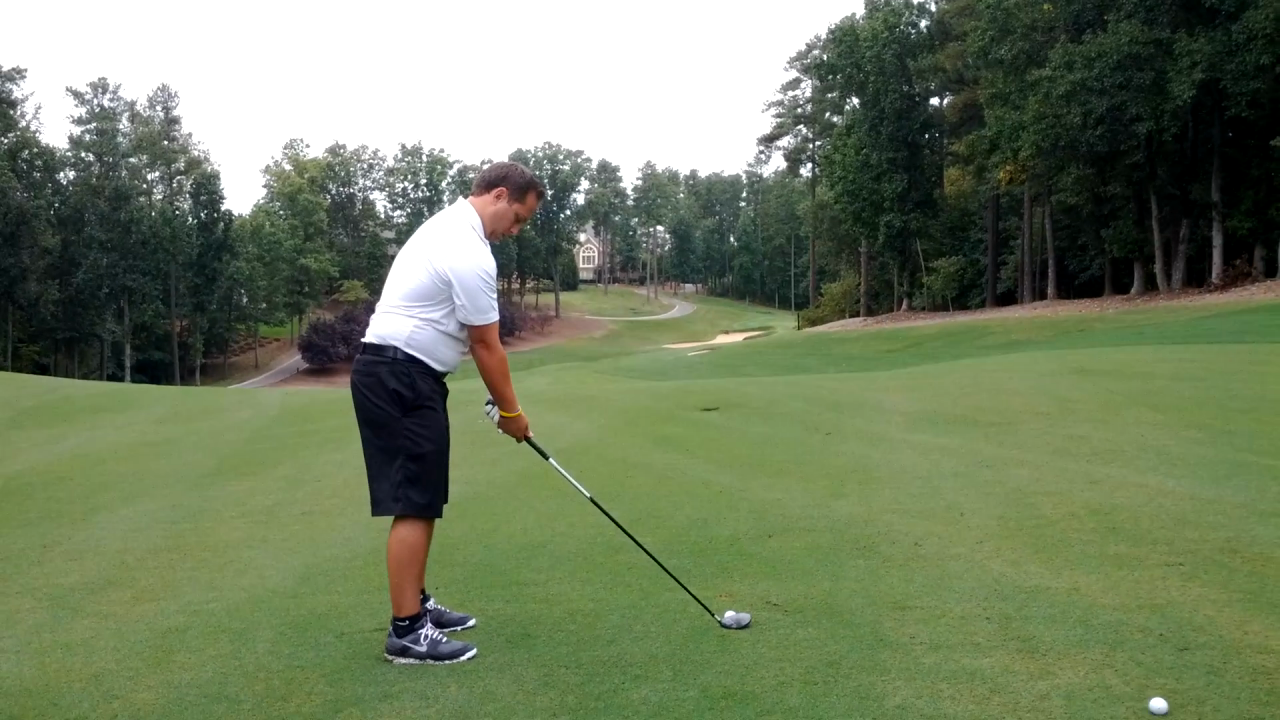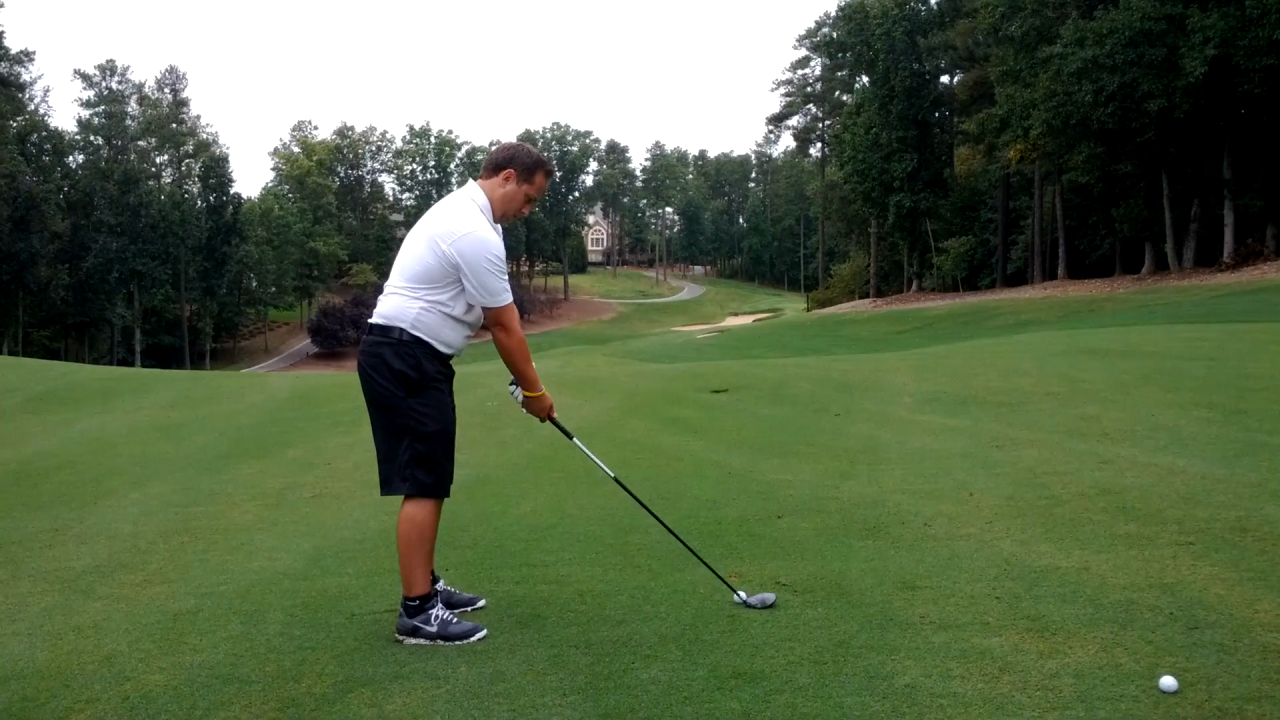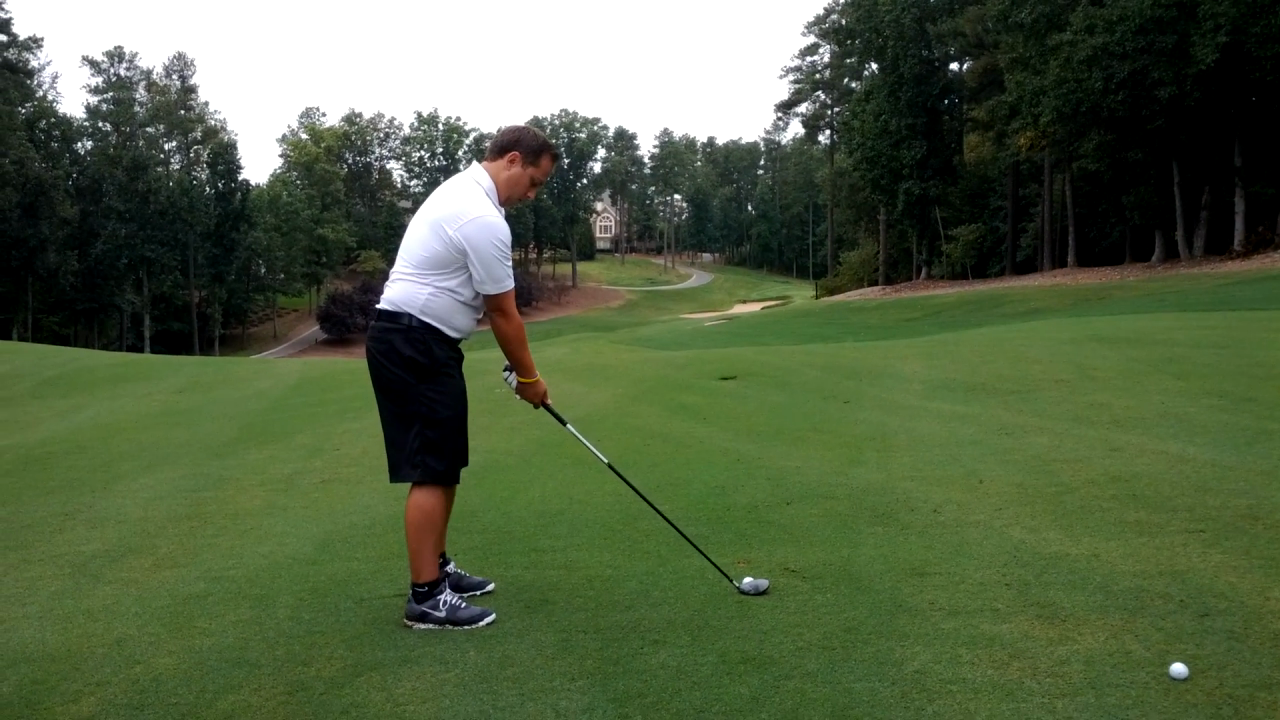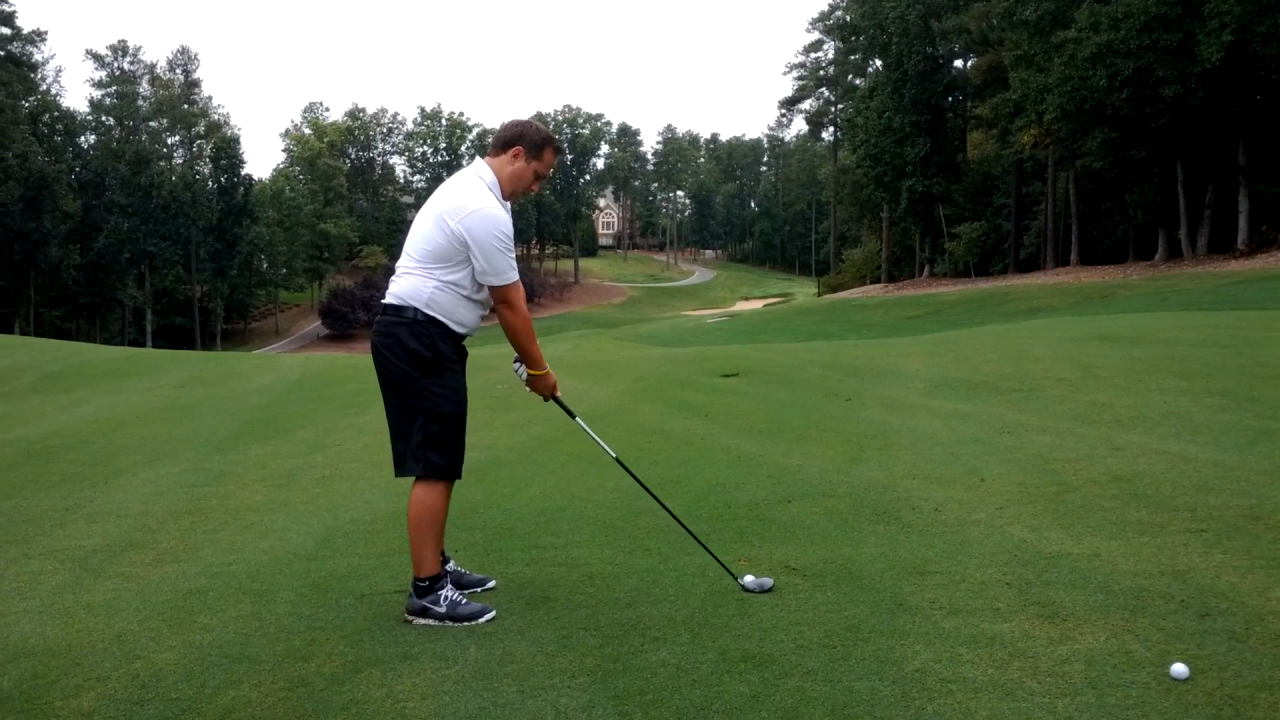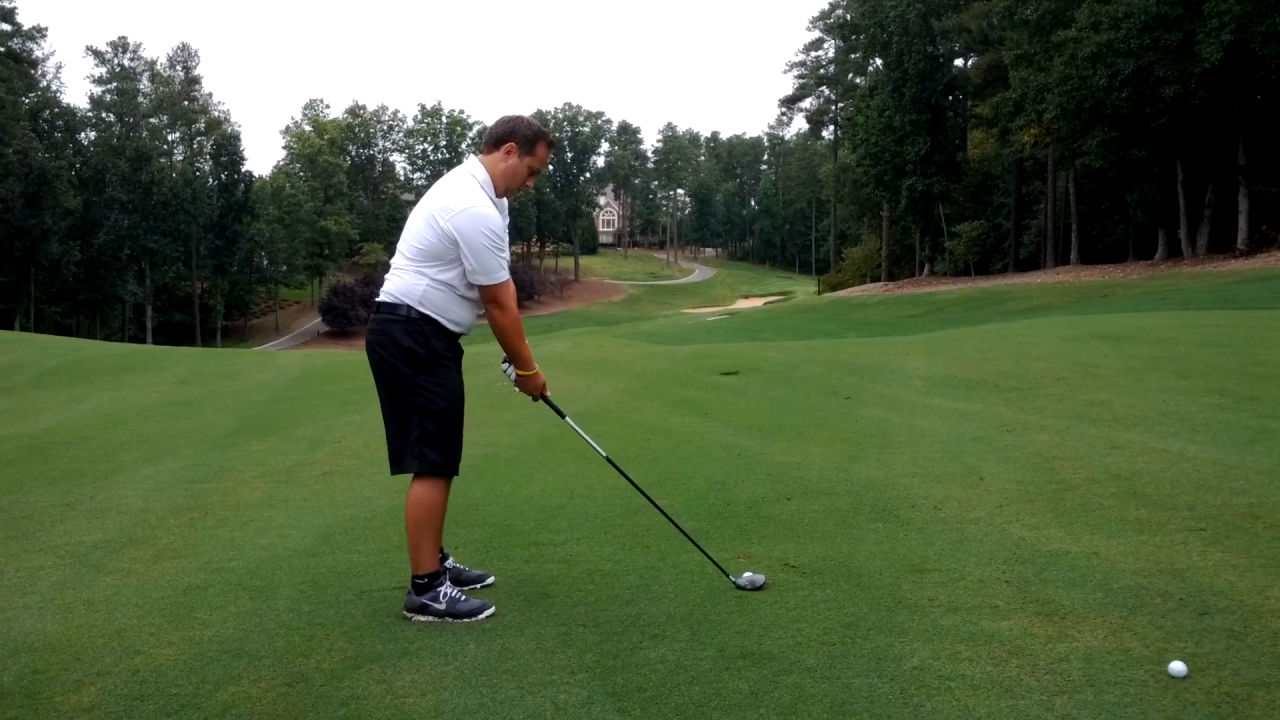
dt=1s
person 1, frame 1
left shoulder: (447, 224)
right shoulder: (469, 254)
right elbow: (486, 345)
right wrist: (510, 411)
left hip: (397, 372)
right hip: (400, 378)
left knee: (422, 499)
right knee: (414, 503)
left ankle: (415, 604)
right ankle: (406, 631)
person 1, frame 2
left shoulder: (460, 208)
right shoulder: (476, 234)
left elbow: (493, 315)
right elbow: (504, 326)
left wrist: (526, 375)
right wrist: (534, 390)
left hip: (404, 353)
right hip: (404, 358)
left knee: (429, 479)
right knee: (423, 482)
left ankle: (424, 585)
right ankle: (416, 612)
person 1, frame 3
left shoulder: (464, 188)
right shoulder: (483, 220)
right elbow: (503, 312)
left wrist: (520, 367)
right wrist: (528, 377)
left hip: (415, 339)
right hip: (414, 344)
left knee: (442, 462)
right knee: (432, 469)
left ankle: (436, 568)
right ankle: (426, 597)
person 1, frame 4
left shoulder: (470, 186)
right shoulder: (484, 212)
left elbow: (501, 295)
right elbow: (510, 304)
left wrist: (527, 360)
right wrist: (538, 369)
left hip: (420, 335)
right hip: (418, 339)
left knee: (440, 461)
right knee: (434, 465)
left ankle: (435, 566)
right ankle: (426, 593)
person 1, frame 5
left shoulder: (471, 186)
right shoulder: (476, 210)
left elbow: (499, 291)
right elbow: (498, 304)
left wrist: (518, 355)
right wrist: (527, 369)
left hip: (422, 334)
right hip: (411, 337)
left knee: (439, 458)
right knee: (432, 462)
left ankle: (435, 564)
right ankle: (426, 590)
